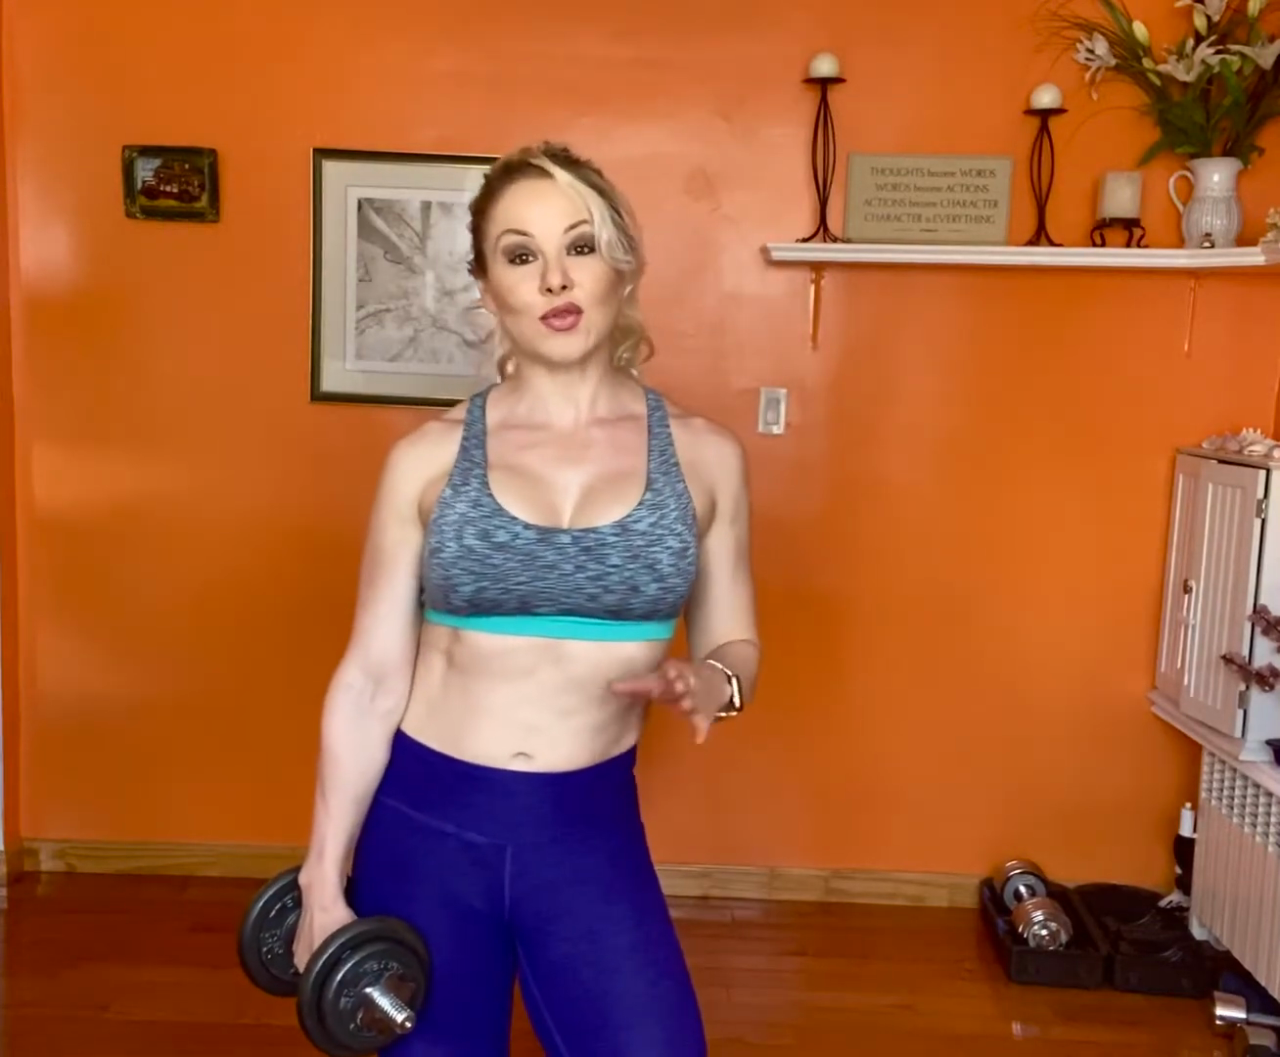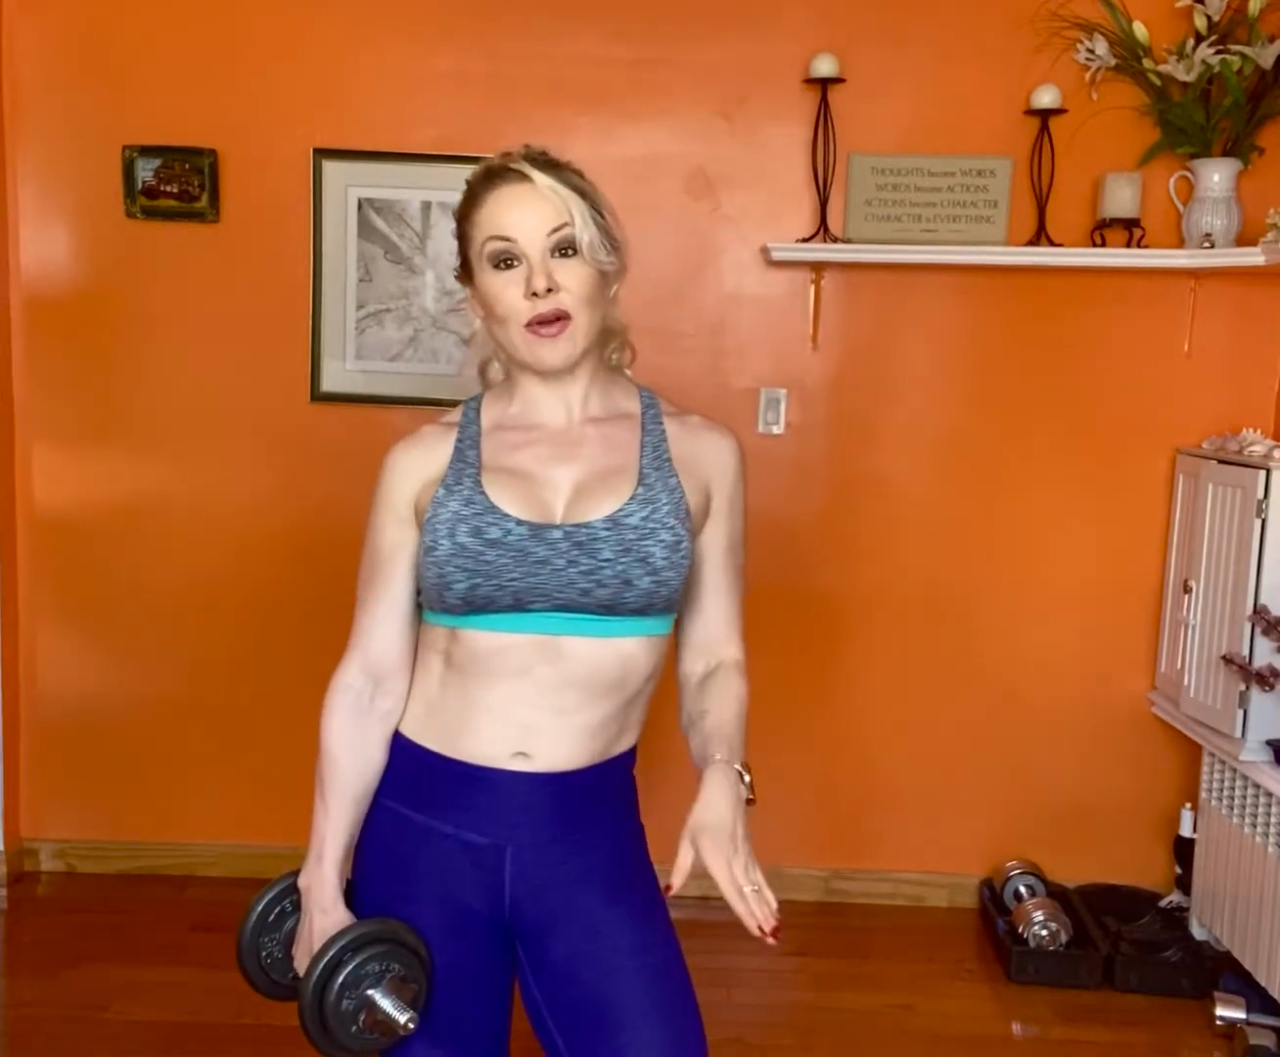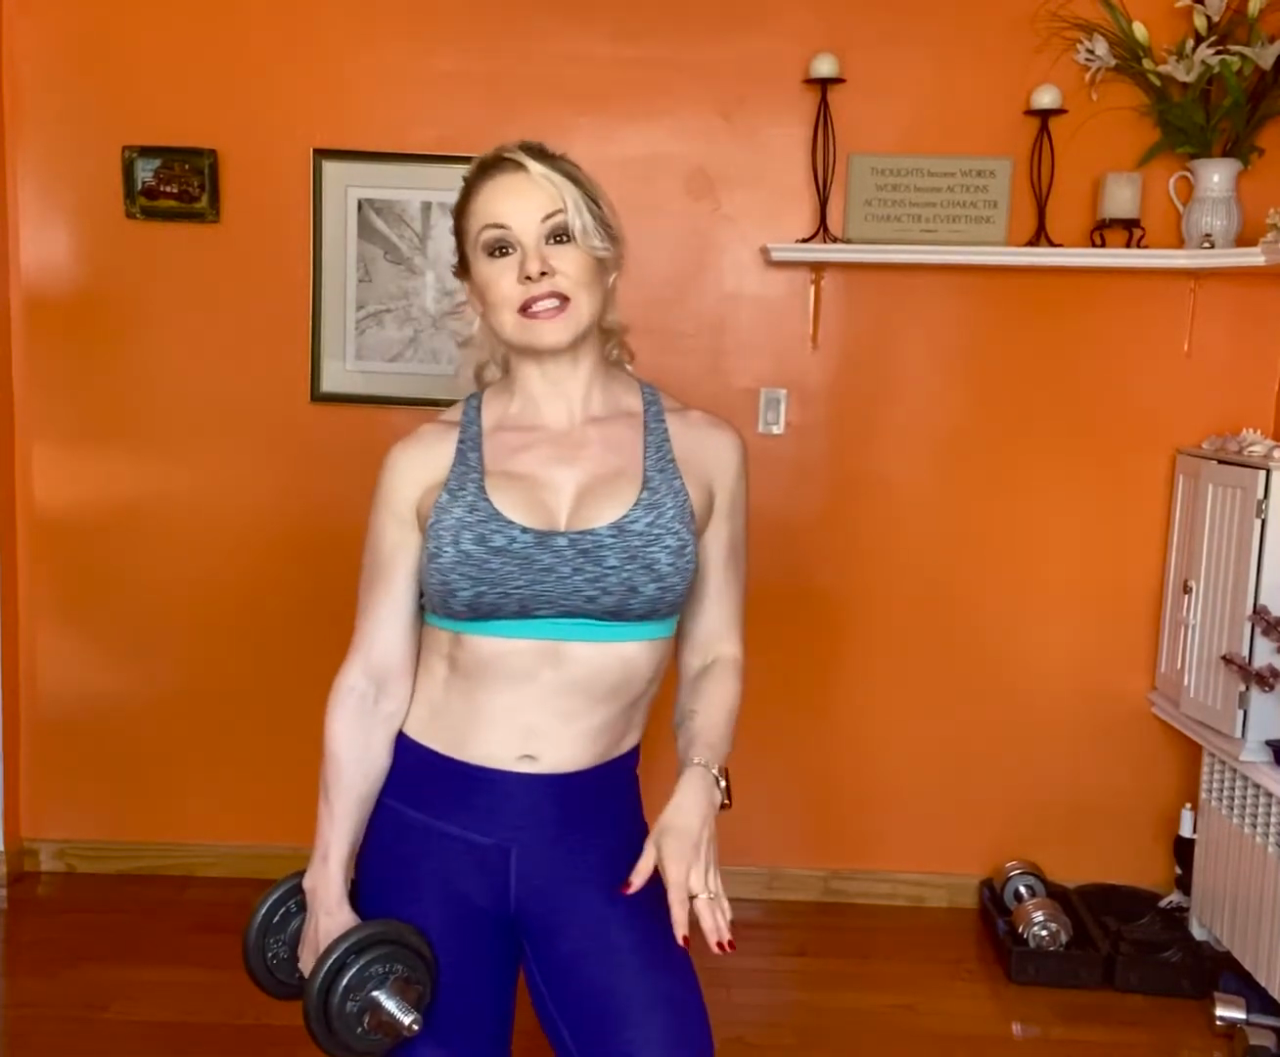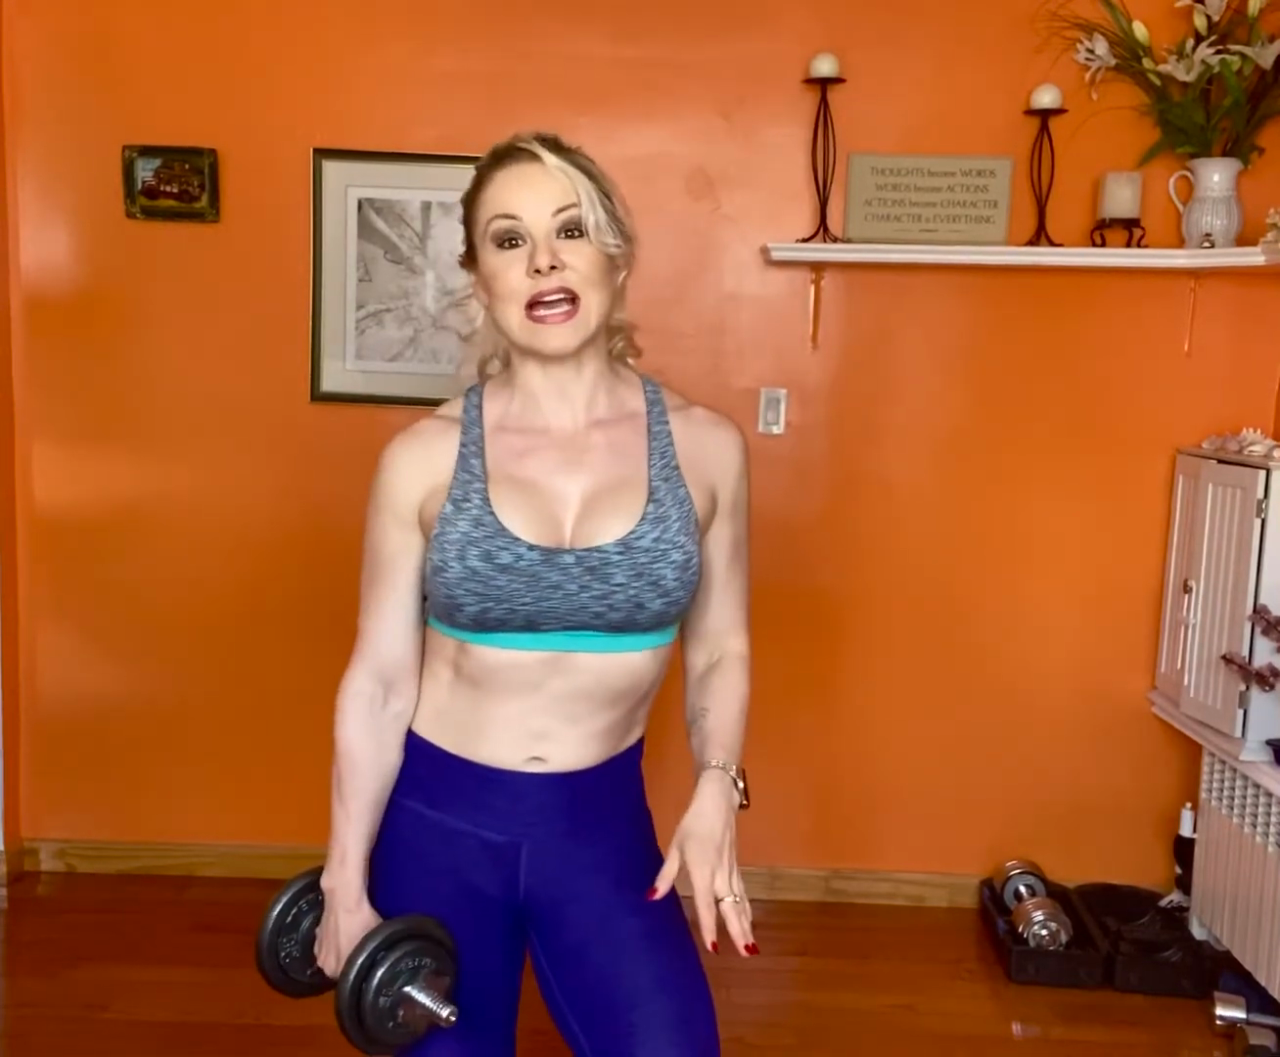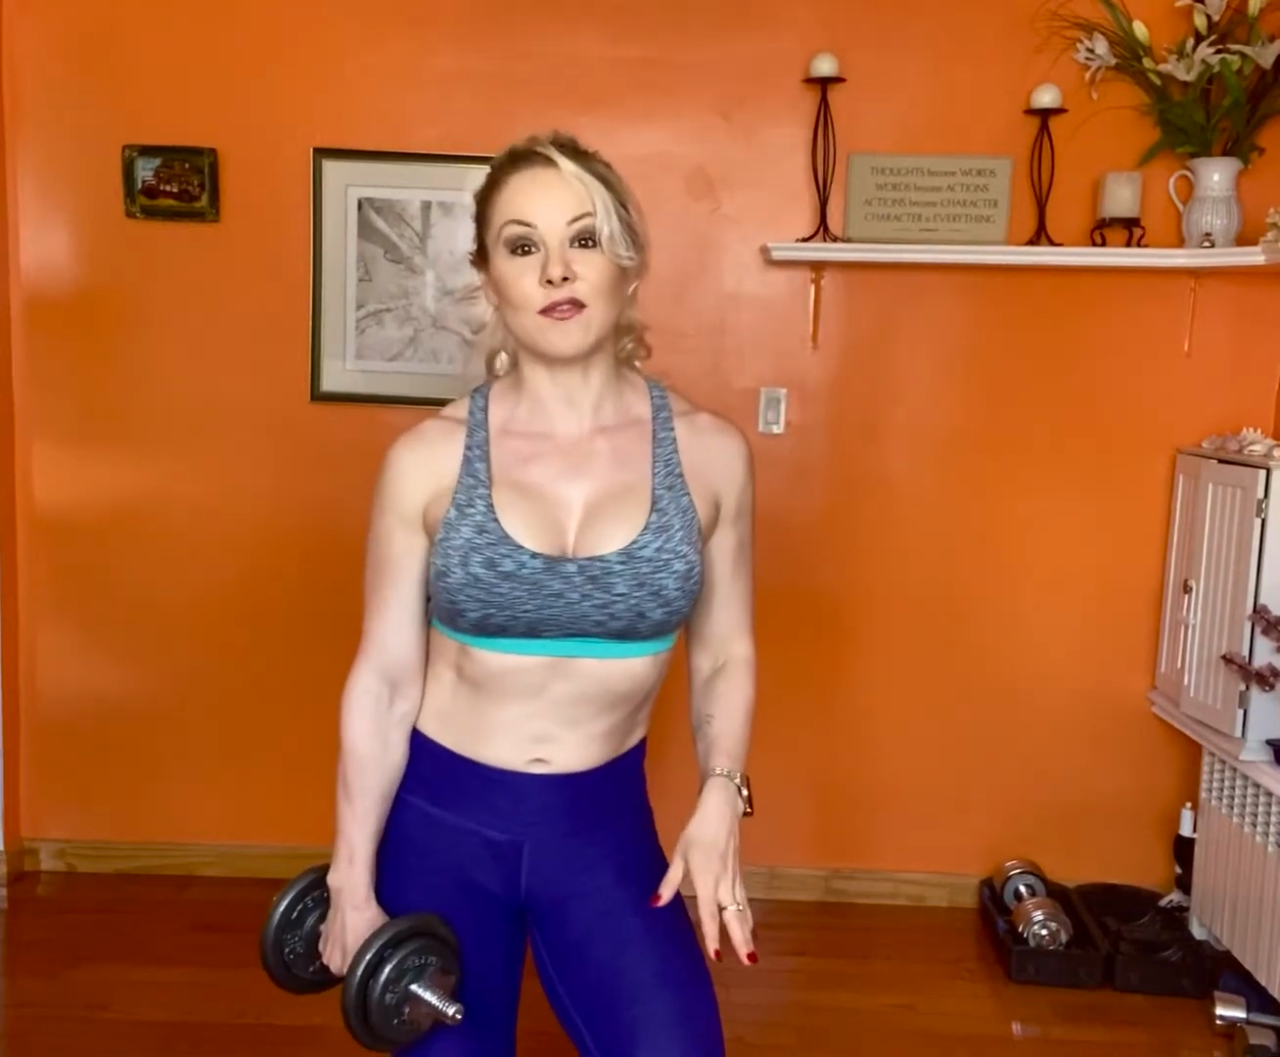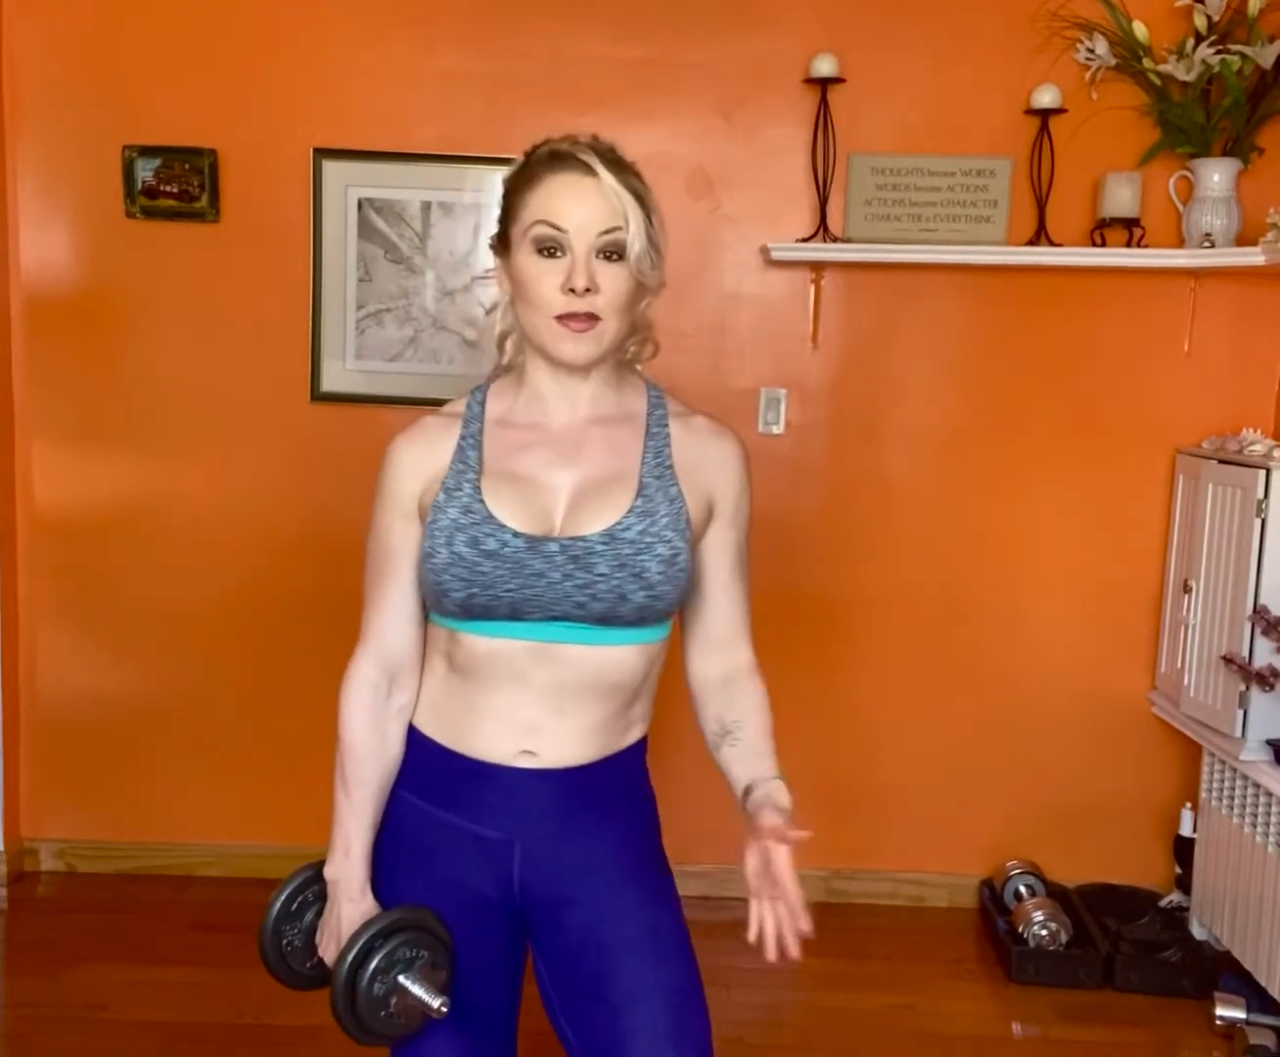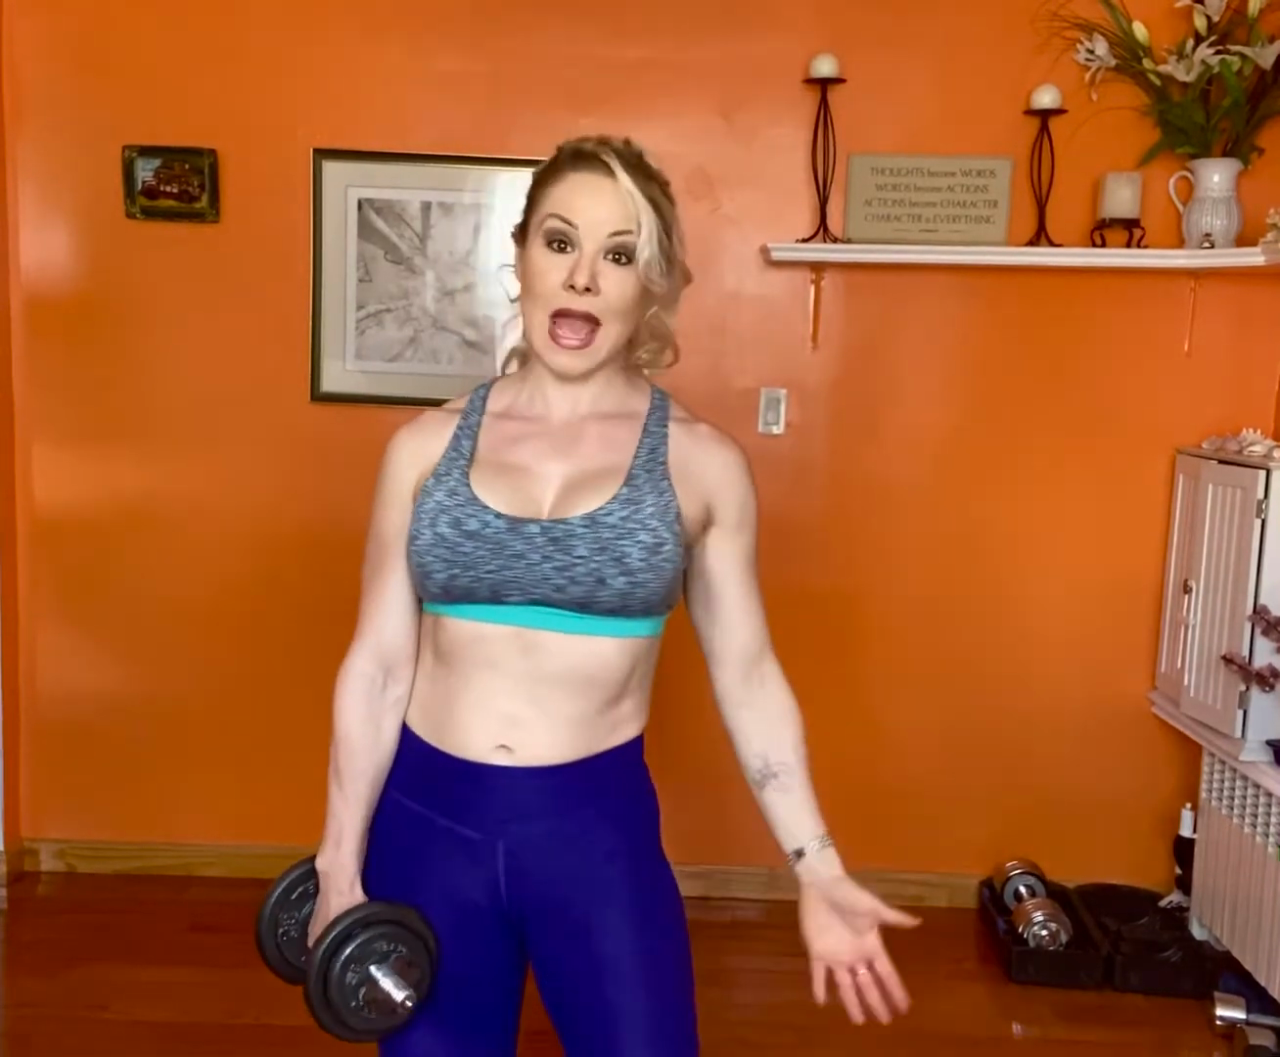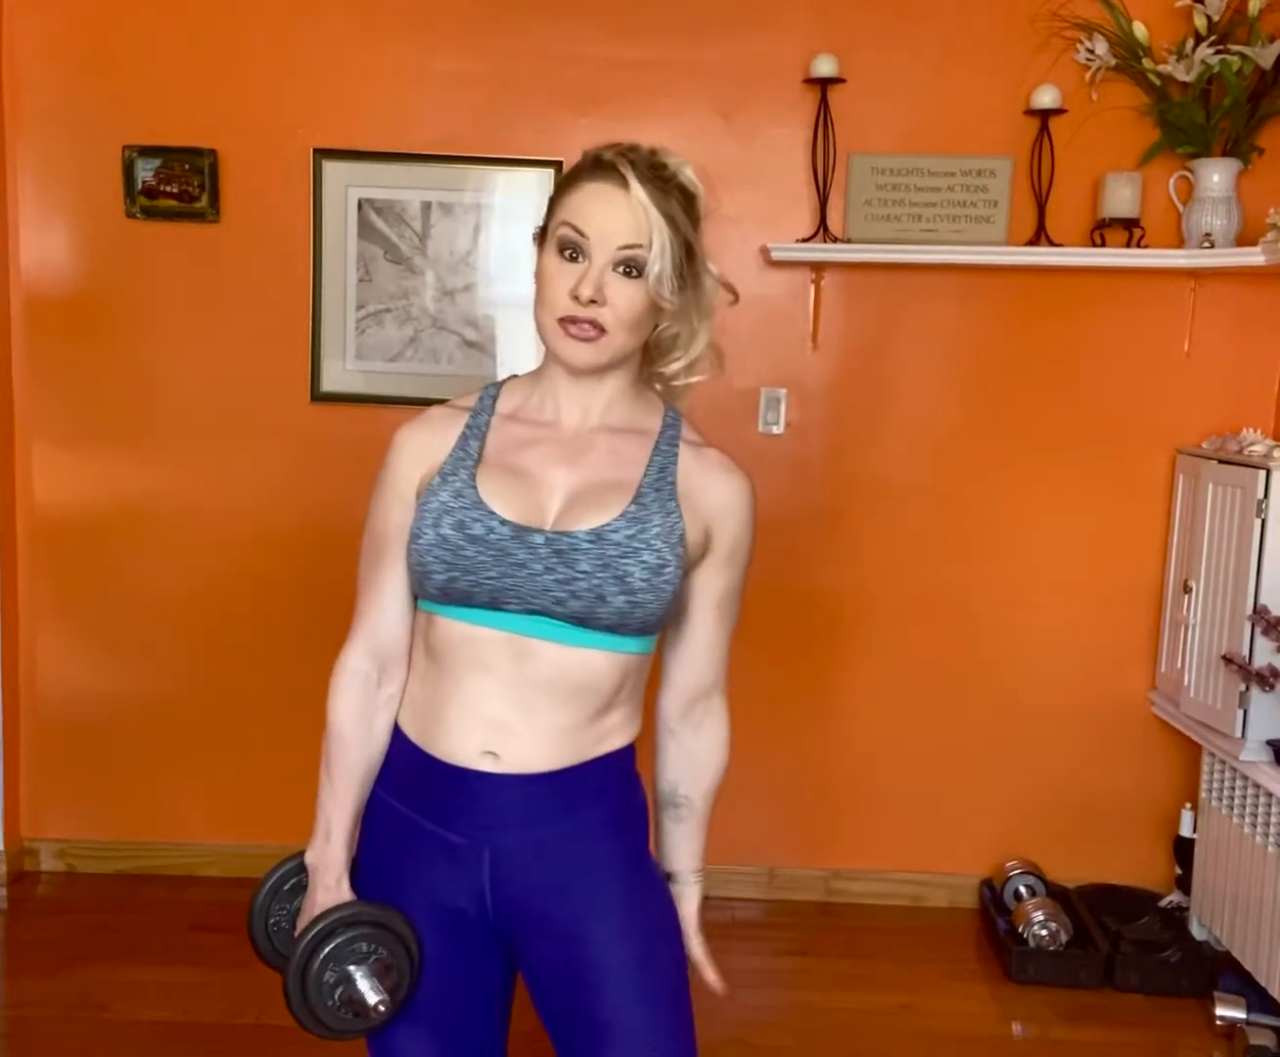
dt=0.3s
person 1, frame 1
left shoulder: (703, 454)
right shoulder: (430, 457)
left elbow: (734, 642)
right elbow: (369, 678)
left wrist: (710, 677)
right wrist: (323, 879)
left hip: (590, 832)
right hip: (422, 824)
person 1, frame 2
left shoulder: (700, 452)
right shoulder: (424, 460)
left elbow: (713, 661)
right elbow: (369, 678)
left wrist: (720, 777)
right wrist: (324, 878)
left hip: (592, 832)
right hip: (424, 826)
person 1, frame 3
left shoulder: (702, 449)
right shoulder: (426, 459)
left elbow: (715, 656)
right elbow: (371, 679)
left wrist: (697, 790)
right wrist: (327, 880)
left hip: (596, 829)
right hip: (429, 826)
person 1, frame 4
left shoulder: (703, 445)
right shoulder: (424, 456)
left elbow: (720, 648)
right elbow: (378, 678)
left wrist: (716, 789)
right wrist: (346, 881)
left hip: (601, 825)
right hip: (436, 820)
person 1, frame 5
left shoulder: (707, 452)
right shoulder: (428, 458)
left elbow: (724, 653)
right elbow: (383, 679)
left wrist: (721, 796)
right wrist: (352, 880)
left hip: (604, 825)
right hip: (438, 820)
person 1, frame 6
left shoulder: (701, 454)
right shoulder: (428, 452)
left elbow: (722, 661)
right elbow: (381, 670)
left wrist: (764, 798)
right wrist: (349, 871)
left hip: (603, 827)
right hip: (437, 821)
person 1, frame 7
left shoulder: (701, 461)
right shoulder: (426, 446)
left elbow: (747, 675)
right elbow: (375, 664)
left wrist: (816, 866)
right wrist: (339, 866)
left hip: (598, 826)
right hip: (427, 821)
person 1, frame 8
left shoulder: (706, 484)
right shoulder: (431, 441)
left elbow: (694, 702)
right elbow: (370, 658)
left wrist: (681, 883)
right wrist: (328, 860)
left hip: (588, 837)
right hip: (417, 827)
